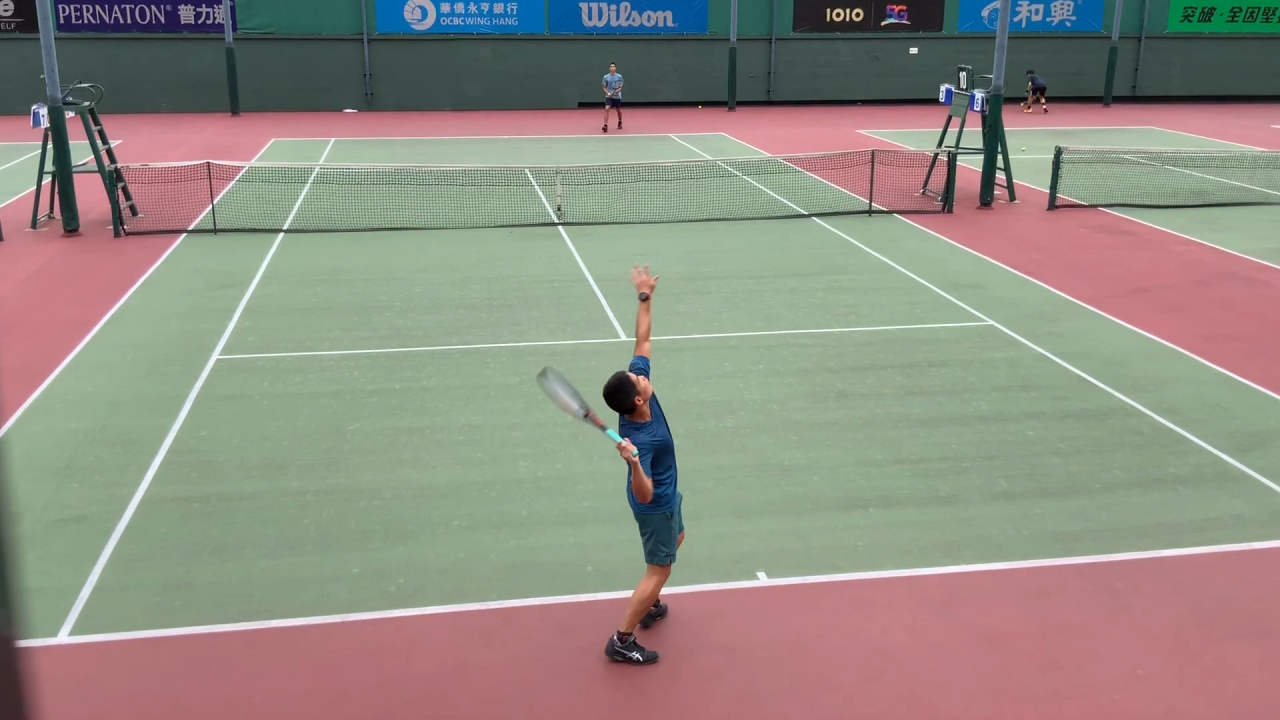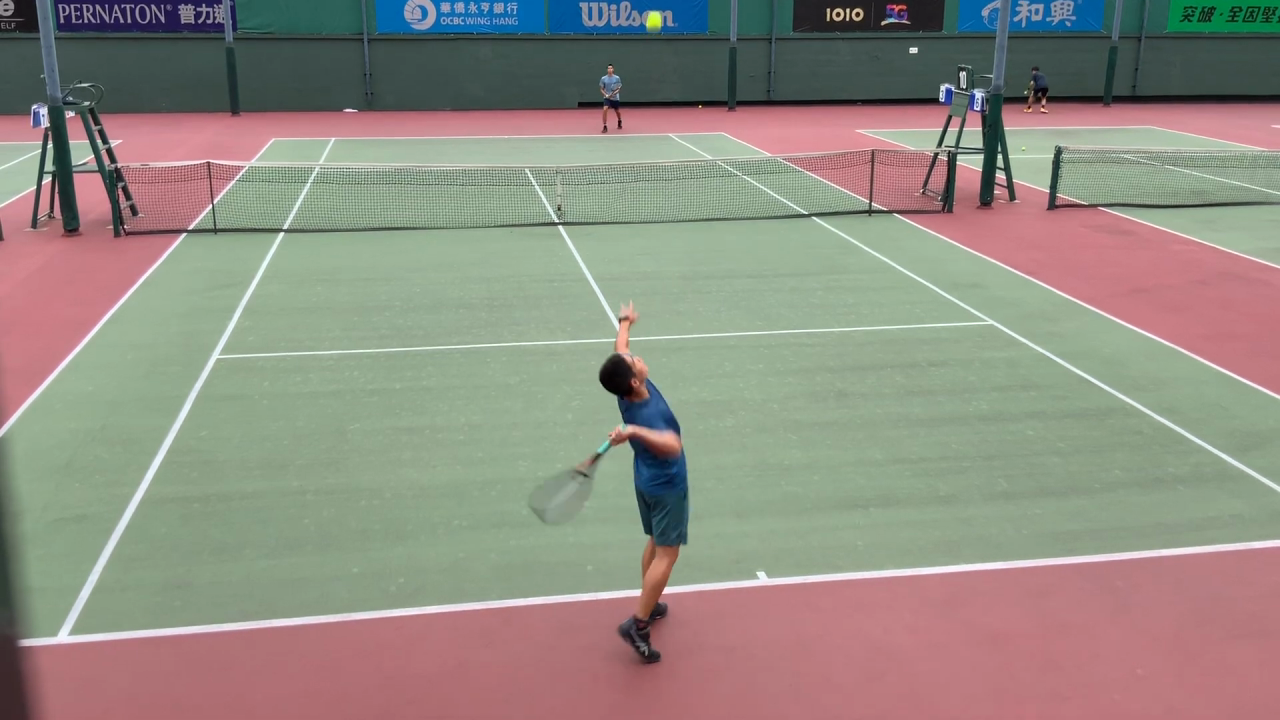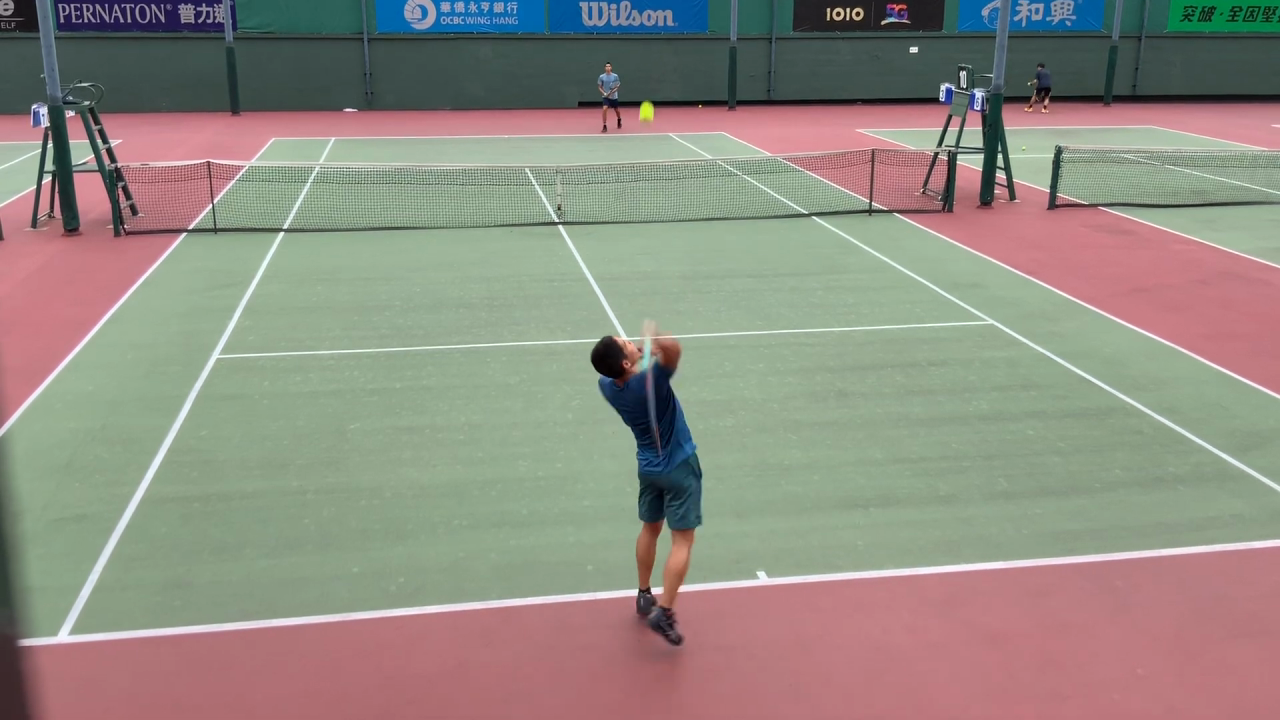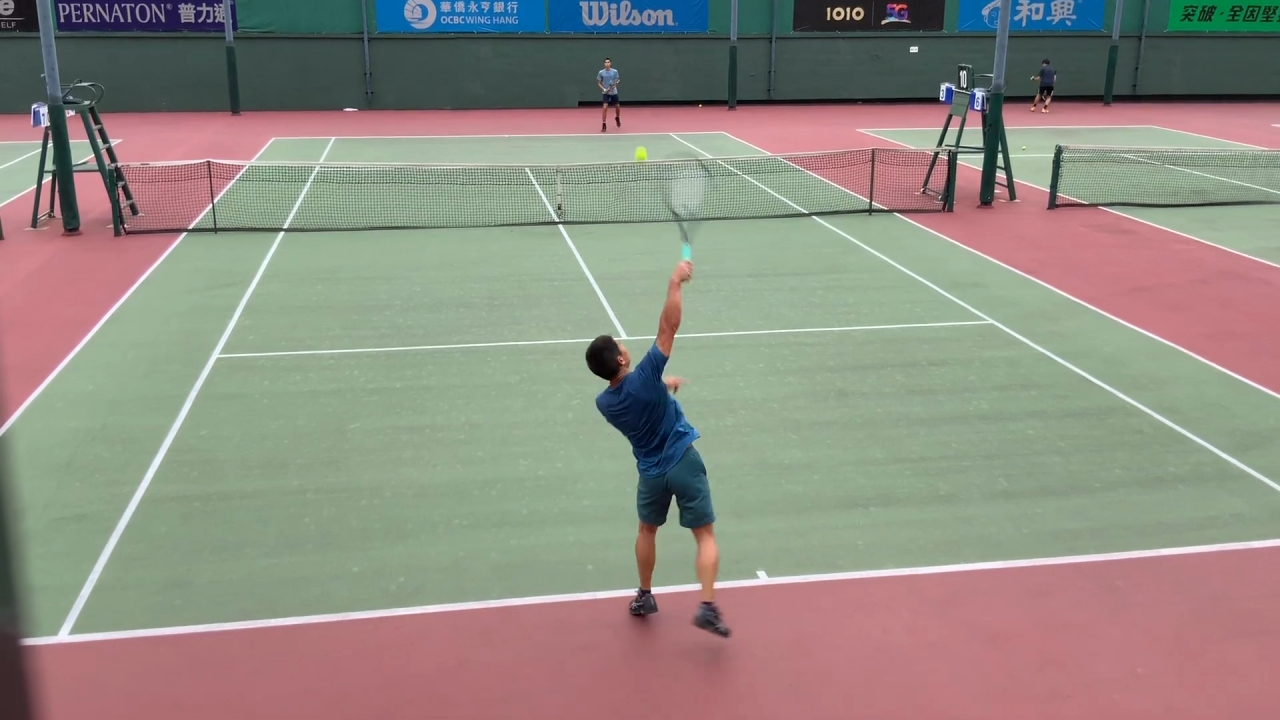
dt=0.1s
person 1, frame 1
left shoulder: (633, 389)
right shoulder: (639, 442)
left elbow: (642, 342)
right elbow: (645, 496)
left wrist: (645, 300)
right wrist: (632, 464)
left hip: (662, 496)
right hip: (656, 498)
left knee: (673, 539)
right knee: (659, 571)
left ankle: (649, 606)
right ankle: (622, 640)
person 1, frame 2
left shoulder: (628, 389)
right shoulder: (647, 413)
left elbow: (620, 350)
right elbow: (673, 448)
left wrist: (625, 322)
right wrist: (636, 431)
left hip: (653, 481)
right hip: (665, 485)
left knee: (658, 541)
right knee: (667, 553)
left ankle: (649, 606)
right ankle: (637, 623)
person 1, frame 3
left shoulder: (608, 386)
right shoulder: (647, 384)
right elbow: (673, 352)
left wrist: (624, 347)
right wrist: (662, 345)
left hip: (649, 468)
right hip: (679, 468)
left knee: (650, 527)
right knee: (682, 541)
left ankle: (644, 596)
right ankle: (664, 611)
person 1, frame 4
left shoulder: (604, 403)
right shoulder: (642, 379)
right elbow: (668, 327)
right wrist: (675, 282)
left hip: (651, 474)
right hip: (683, 464)
left knee: (647, 531)
right knee: (705, 535)
left ankle: (644, 596)
right ankle: (707, 606)
